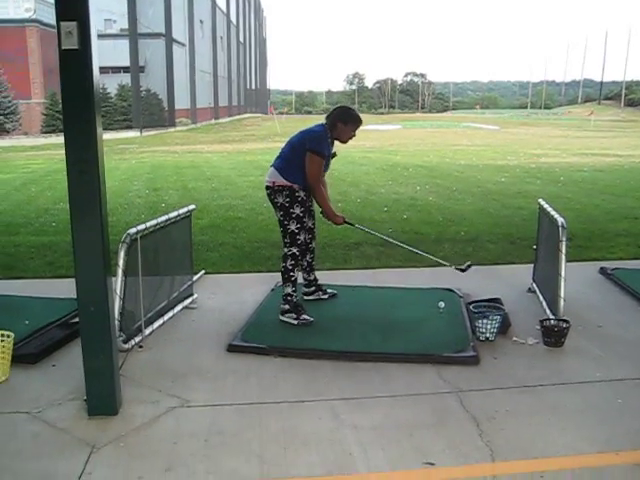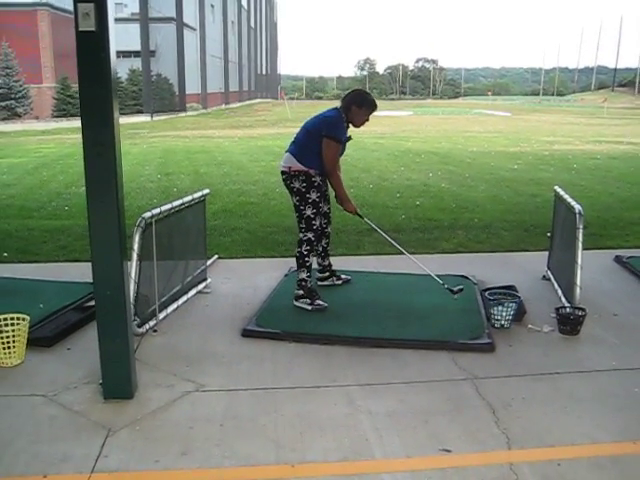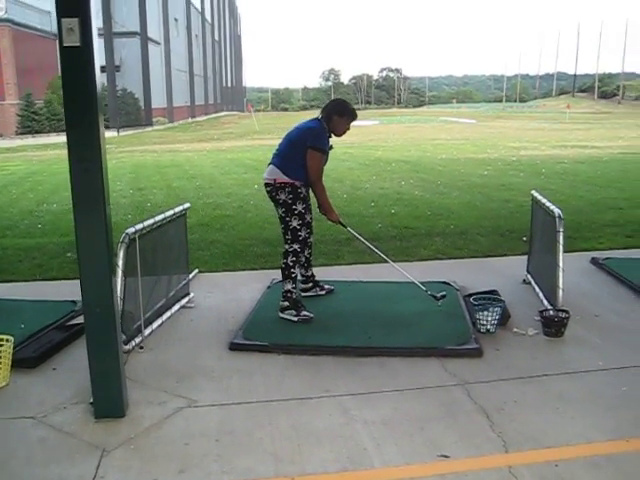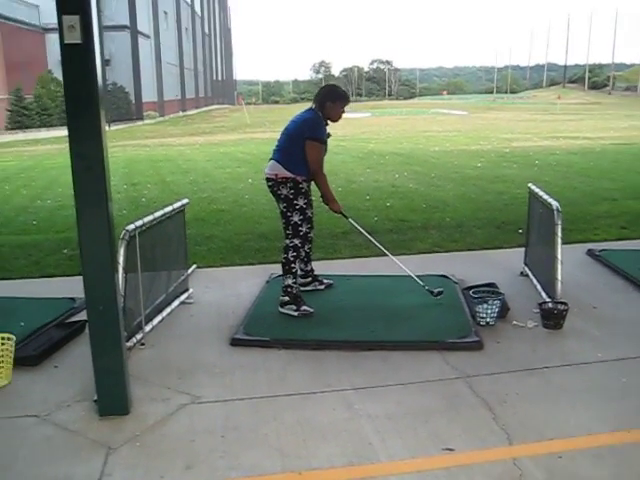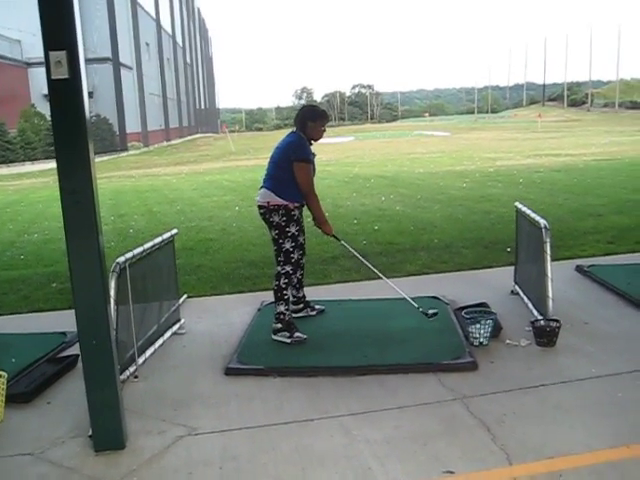
dt=0.7s
person 1, frame 1
left shoulder: (325, 138)
right shoulder: (318, 139)
left elbow: (319, 179)
right elbow: (314, 184)
left wrist: (327, 207)
right wrist: (331, 214)
left hip: (297, 187)
right hip: (282, 188)
left knee: (307, 237)
right knee: (294, 243)
left ankle: (311, 287)
right ankle: (288, 305)
person 1, frame 2
left shoulder: (337, 120)
right shoulder: (334, 124)
left elbow: (333, 165)
right elbow: (331, 169)
left wrist: (340, 194)
right wrist: (346, 200)
left hip: (311, 172)
right hip: (299, 173)
left knee: (323, 222)
right knee: (310, 229)
left ankle: (325, 273)
right ankle: (302, 291)
person 1, frame 3
left shoulder: (316, 128)
right shoulder: (318, 134)
left elbow: (311, 176)
right elbow: (315, 179)
left wrist: (322, 204)
right wrist: (329, 210)
left hip: (292, 183)
right hip: (283, 184)
left knee: (305, 234)
right knee: (295, 240)
left ankle: (308, 283)
right ankle: (288, 302)
person 1, frame 4
left shoulder: (311, 118)
right shoulder: (314, 124)
left elbow: (311, 166)
right elbow: (316, 170)
left wrist: (326, 195)
right wrist: (331, 199)
left hip: (293, 179)
right hip: (285, 180)
left knee: (305, 229)
right knee: (295, 234)
left ankle: (306, 277)
right ankle: (288, 297)
person 1, frame 5
left shoulder: (295, 141)
right shoulder: (299, 146)
left elbow: (300, 188)
right elbow: (308, 191)
left wrist: (315, 217)
right wrist: (323, 221)
left hip: (285, 206)
right hip: (278, 207)
left knee: (297, 255)
right knee: (287, 261)
left ankle: (298, 303)
right ankle: (281, 324)
